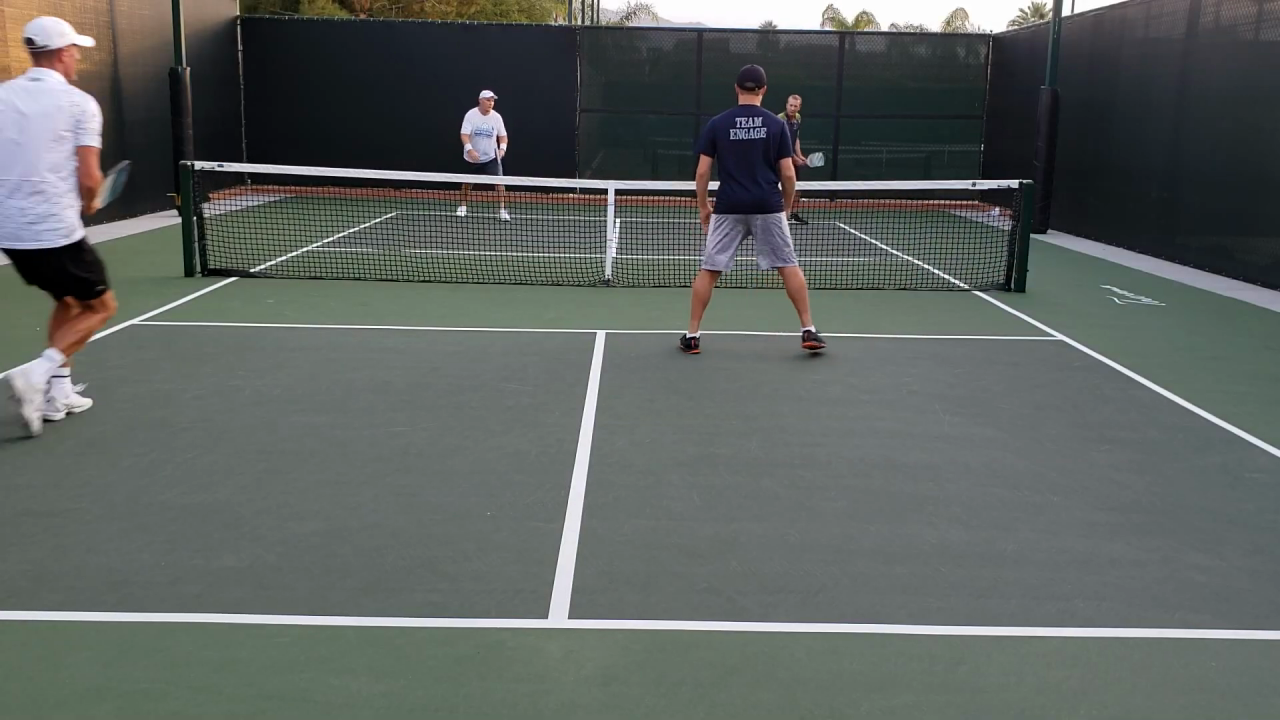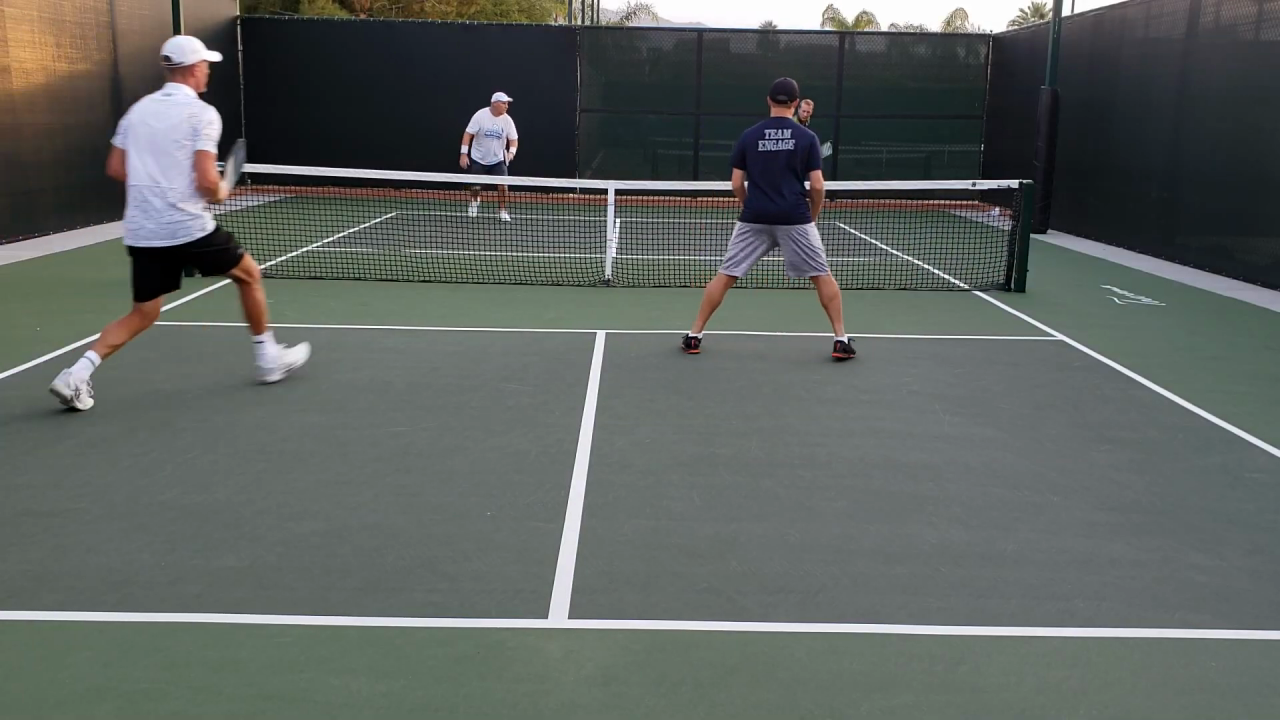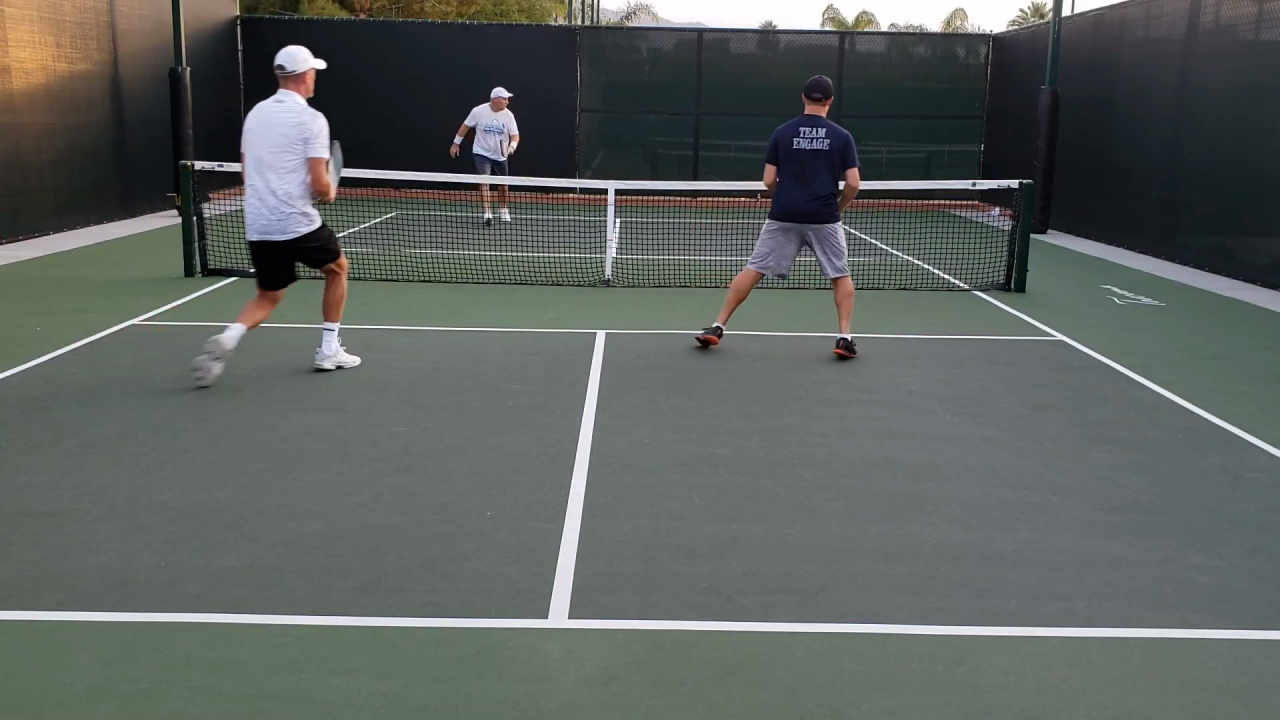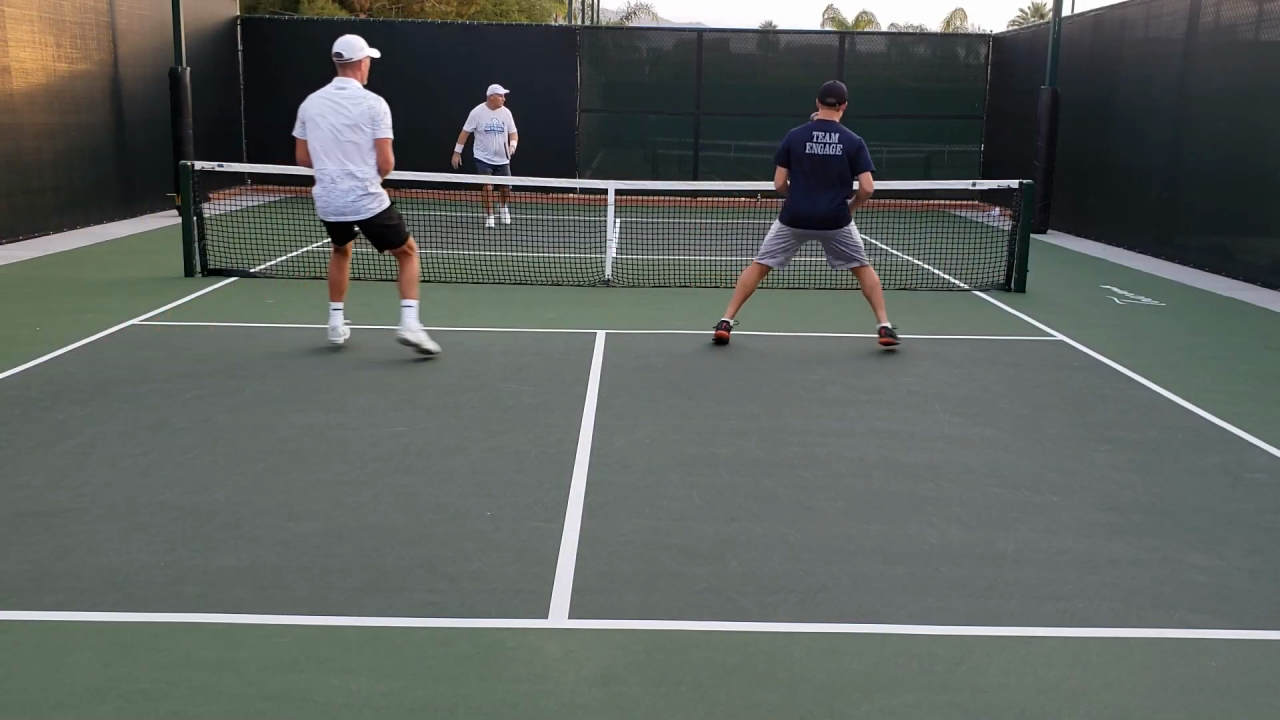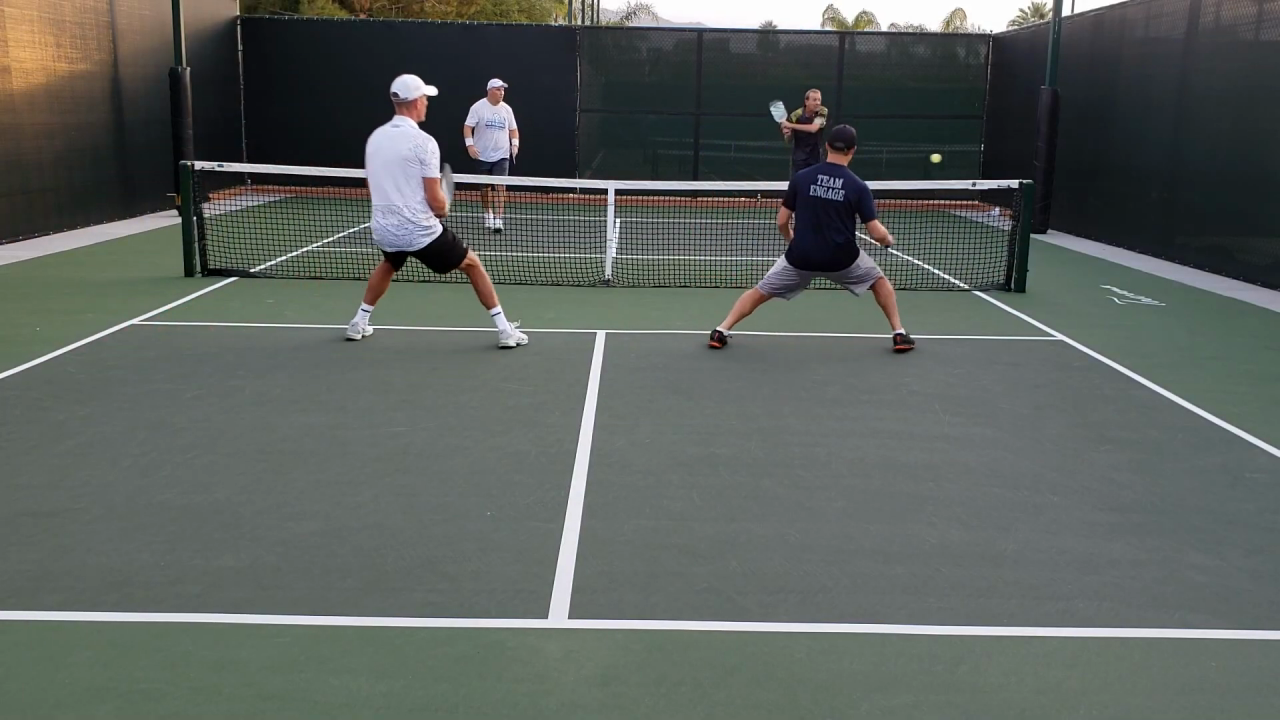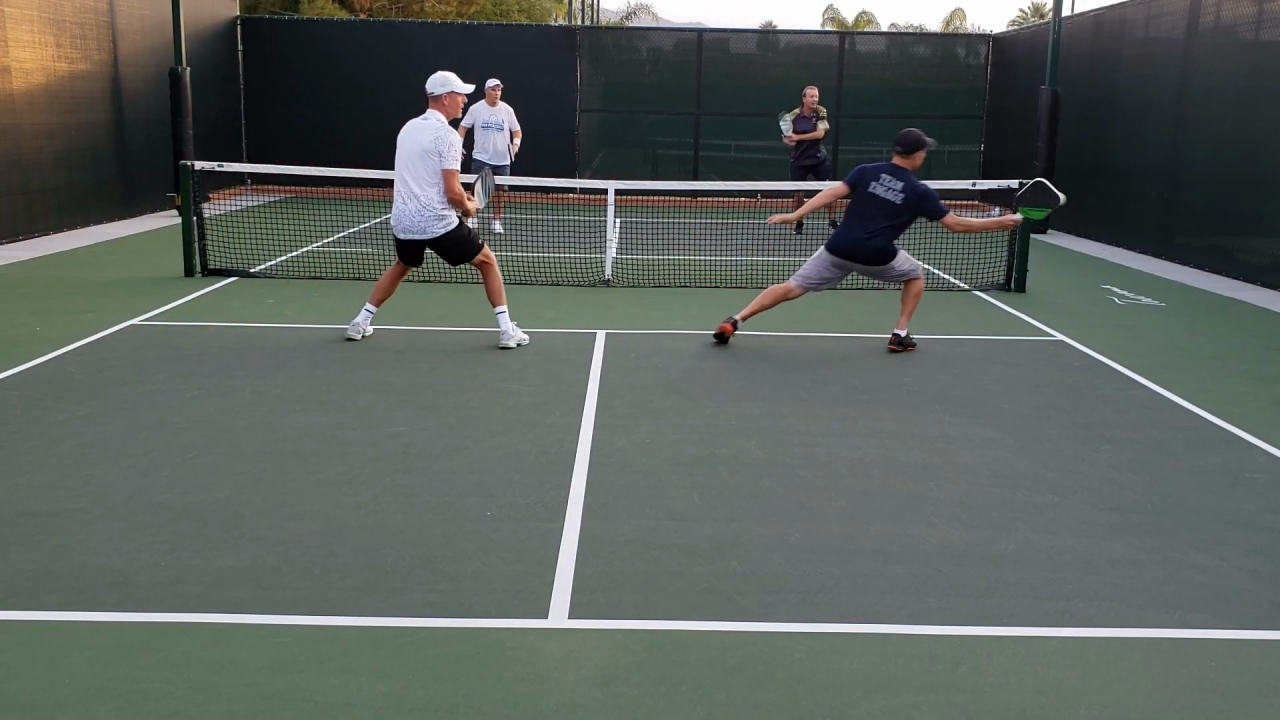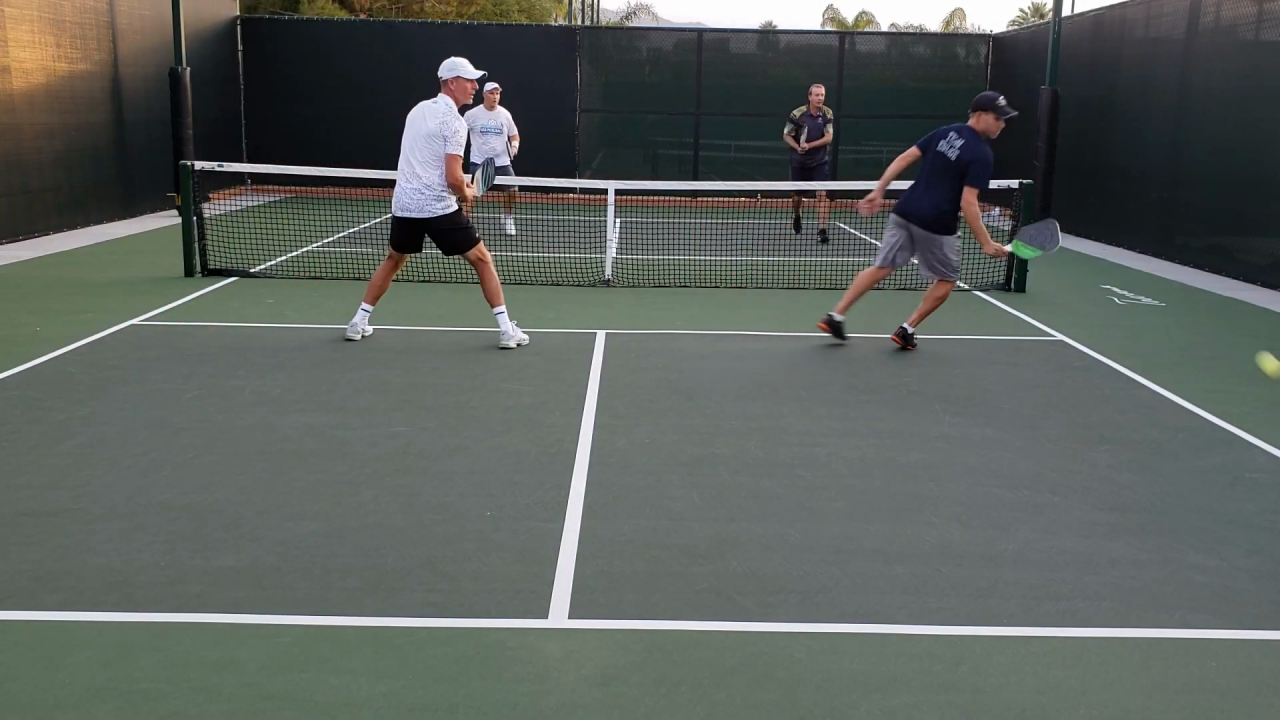
dt=0.2s
person 1, frame 1
right shoulder: (79, 103)
right elbow: (90, 179)
right wrist: (89, 202)
right hip: (54, 231)
left knee: (71, 303)
right knee: (101, 308)
left ankle: (57, 392)
person 1, frame 2
left shoulder: (138, 110)
right shoulder: (202, 114)
left elbow: (116, 169)
right elbow: (206, 180)
right wrist: (220, 192)
left hip: (142, 233)
right hip: (188, 226)
left knee: (143, 312)
right knee: (249, 274)
left ankle: (77, 375)
right ankle: (269, 359)
person 1, frame 3
left shoulder: (255, 114)
right shoulder: (312, 120)
left elbow: (249, 170)
right elbow: (319, 184)
right wrist: (330, 193)
left hip: (259, 225)
right hip: (298, 222)
left knee: (268, 299)
right knee: (338, 270)
left ankle: (227, 340)
right ankle: (329, 349)
person 1, frame 4
left shoulder: (310, 104)
right shoulder: (374, 104)
left elbow: (302, 157)
right elbow: (385, 164)
left hip: (328, 204)
right hip: (367, 201)
left knee: (341, 253)
right knee: (408, 255)
left ankle: (336, 323)
right ankle: (409, 325)
person 1, frame 5
left shoulder: (374, 138)
right shoulder: (424, 142)
right elbow: (436, 202)
right wrist: (442, 210)
left hip: (385, 231)
right hip: (422, 231)
left knee: (388, 266)
right knee: (472, 266)
left ankle: (359, 323)
right ankle: (504, 330)
person 1, frame 6
left shoulder: (407, 130)
right shoulder: (447, 136)
right elbow: (451, 192)
left wrist: (459, 197)
right wrist: (468, 206)
left hip: (403, 222)
right hip: (437, 223)
left knee: (401, 267)
right knee: (487, 261)
left ankle: (361, 322)
right ankle: (506, 329)
person 1, frame 7
left shoulder: (418, 110)
right shoulder: (453, 121)
right elbow: (453, 177)
left wrist: (458, 184)
right wrist: (466, 194)
left hip: (404, 204)
right hip: (437, 207)
left knee: (393, 261)
right knee: (482, 259)
left ankle: (359, 322)
right ankle: (506, 329)
person 2, frame 1
left shoulder: (717, 124)
right shoulder: (776, 124)
left elbow: (703, 171)
right elbow: (788, 174)
left wrist: (703, 206)
right wrist: (786, 207)
left hip: (729, 208)
right hip: (767, 207)
left knee: (709, 270)
right knee: (789, 267)
left ankle: (692, 336)
right ankle: (808, 331)
person 2, frame 2
left shoulder: (749, 136)
right shoulder: (806, 137)
left elbow: (737, 184)
right elbow: (817, 186)
right wrist: (812, 217)
left hip: (755, 218)
right hip: (795, 219)
left knee: (726, 276)
right knee: (822, 276)
left ankle: (695, 335)
right ankle: (841, 340)
person 2, frame 3
left shoulder: (782, 132)
right shoulder: (842, 136)
left elbow: (769, 180)
right elbow: (853, 184)
right wrist: (838, 208)
left hip: (783, 216)
right hip: (824, 218)
left knee: (753, 271)
right knee: (841, 277)
left ankle: (717, 327)
right ankle: (845, 337)
person 2, frame 4
left shoulder: (794, 137)
right shoulder: (854, 142)
left elbow: (779, 184)
right elbow: (867, 188)
right wrist: (850, 207)
left hip: (794, 218)
right hip: (835, 221)
left knee: (759, 265)
right knee: (863, 268)
left ankle: (726, 322)
right ankle: (884, 327)
person 2, frame 5
left shoulder: (801, 178)
right shoulder: (858, 187)
left elbow: (782, 221)
right elbow: (877, 232)
left wrist: (792, 242)
right wrist: (888, 241)
left hip: (801, 257)
right hip: (841, 259)
left knee: (759, 292)
right knee: (878, 280)
left ankle: (721, 330)
right ankle: (899, 333)
person 2, frame 6
left shoulder: (865, 172)
right shoulder: (920, 191)
left elbow: (831, 193)
right elbow: (954, 224)
left wrist: (795, 215)
right wrist: (999, 222)
left hip: (839, 249)
right hip: (878, 256)
left knee: (792, 287)
right knee: (915, 277)
left ankle: (735, 321)
right ankle: (900, 334)
person 2, frame 7
left shoulder: (944, 133)
right shoulder: (981, 154)
left elbow: (904, 159)
right elbow: (968, 204)
left wrist: (878, 191)
right wrist: (986, 242)
left hip: (905, 213)
right hip: (936, 225)
left knee: (881, 269)
right knee: (946, 280)
left ankle: (835, 317)
right ankle: (908, 330)
